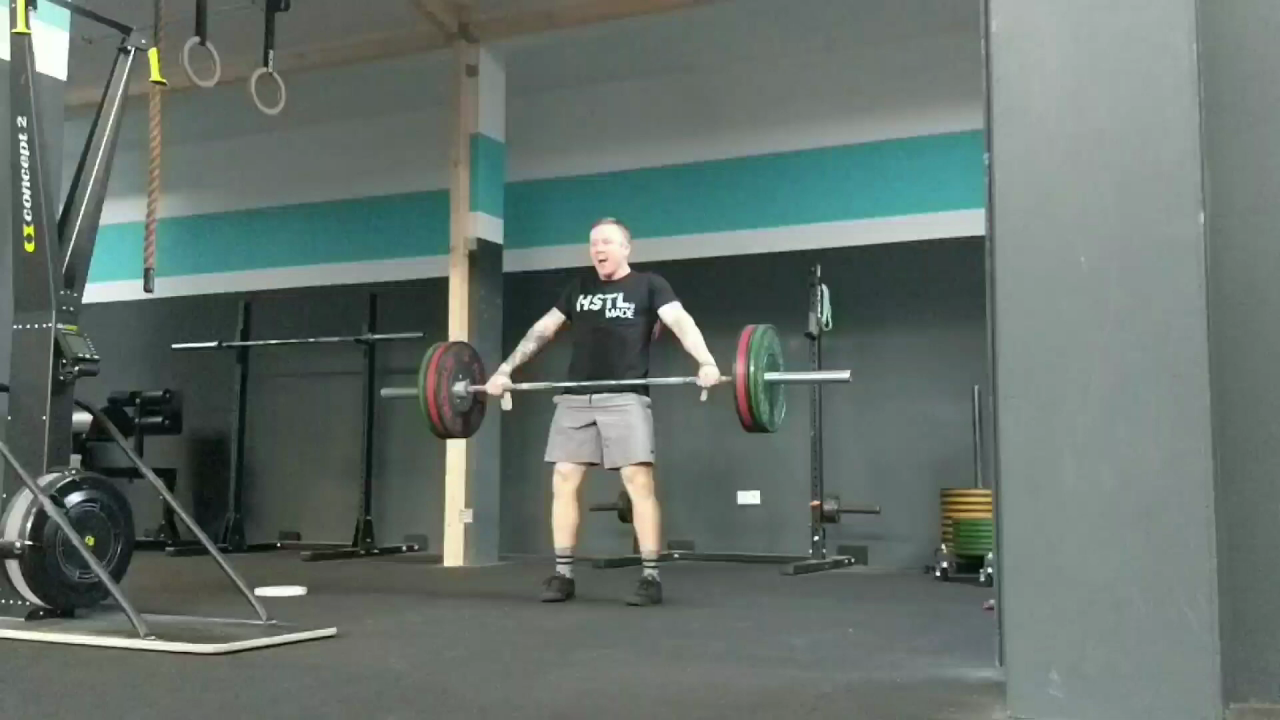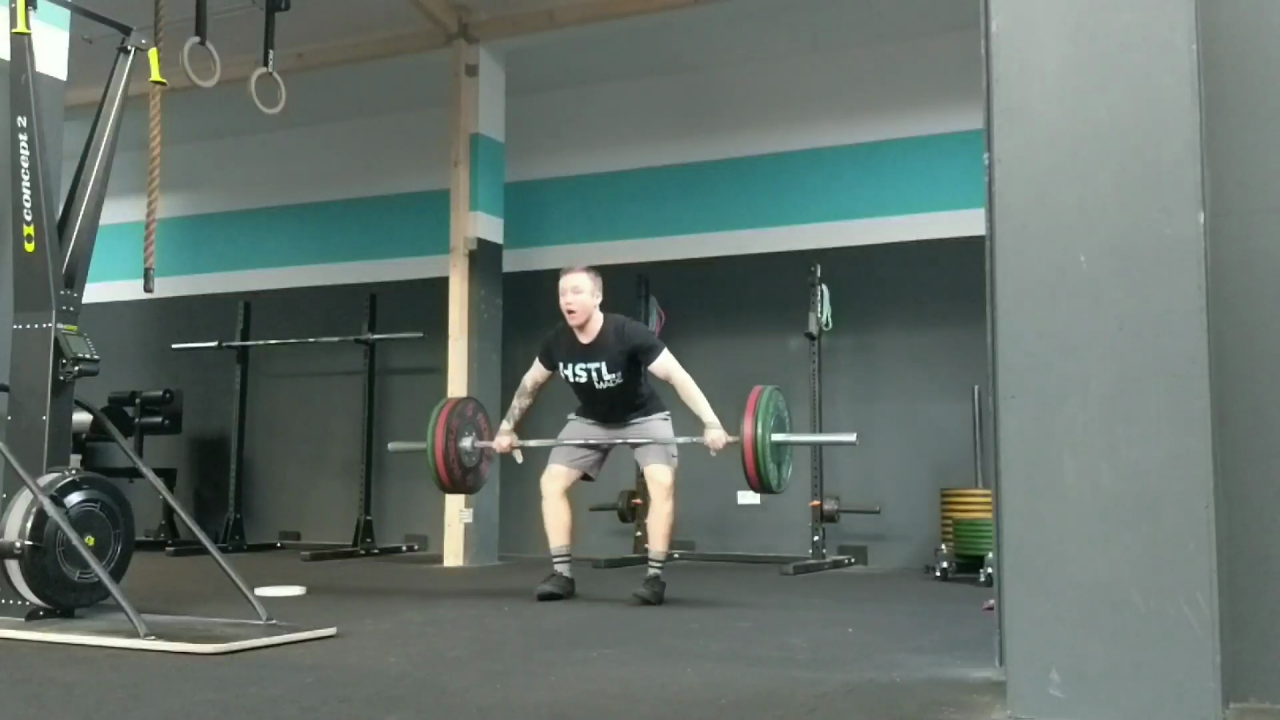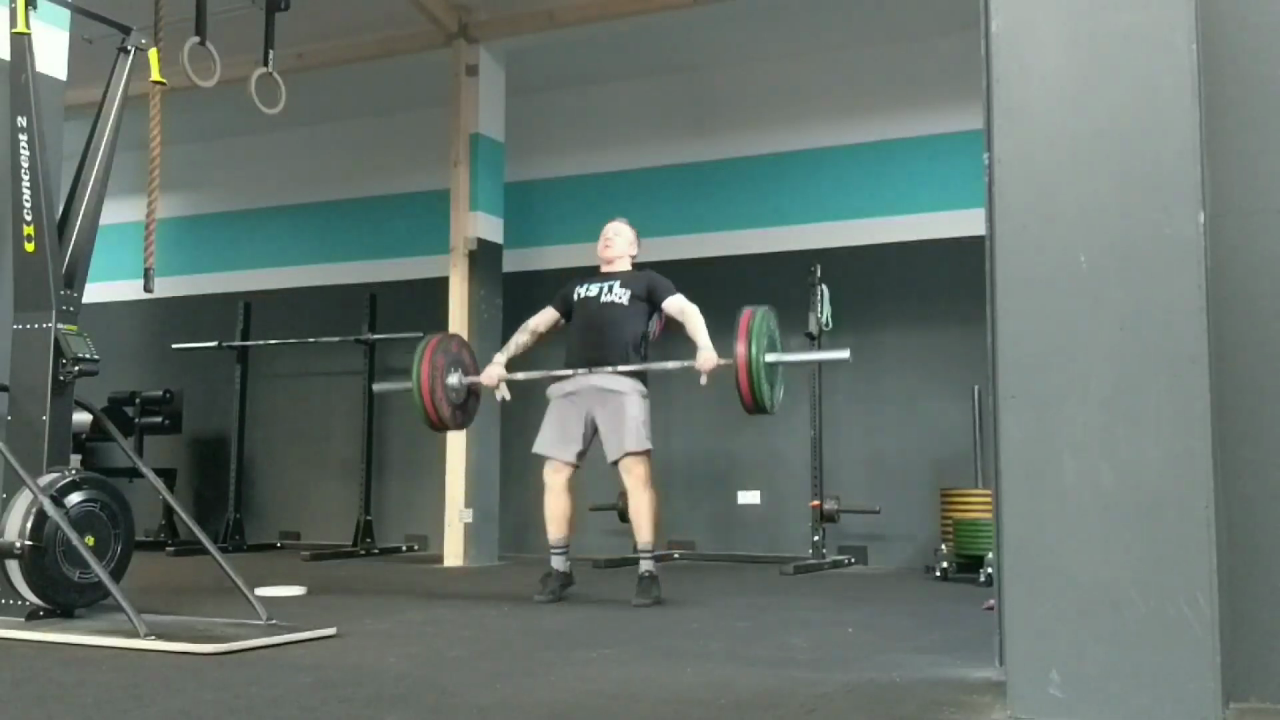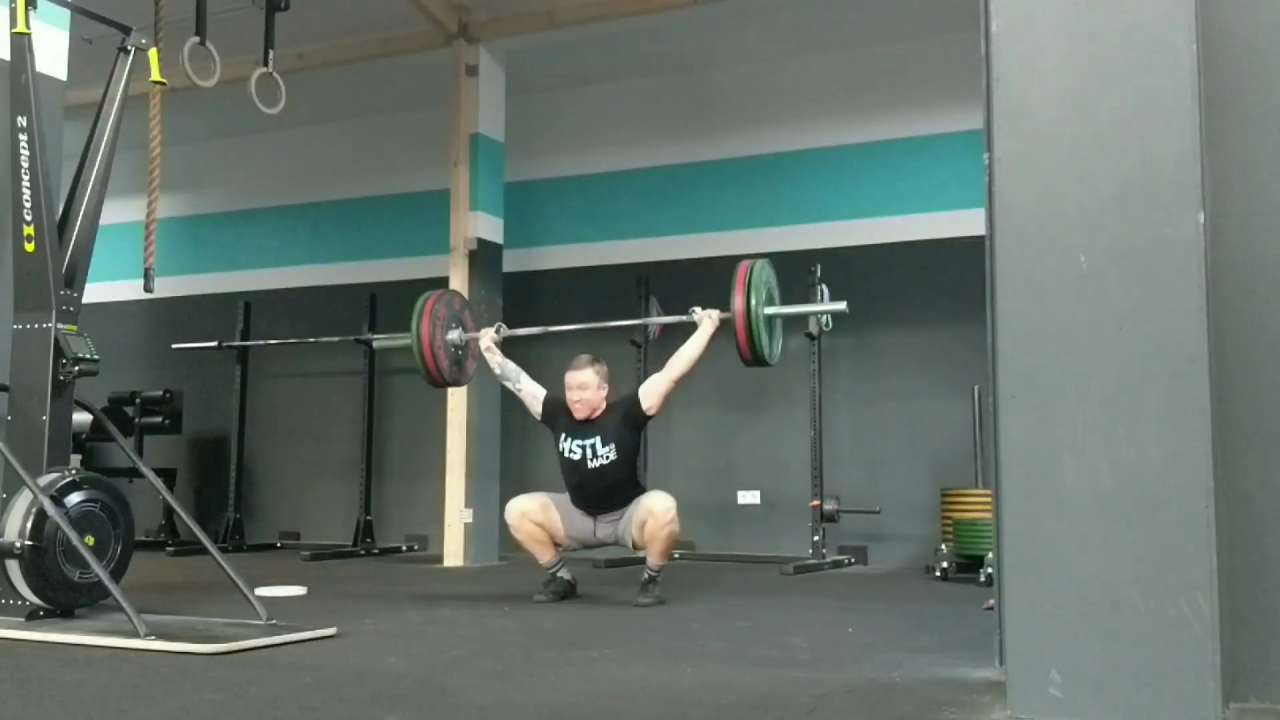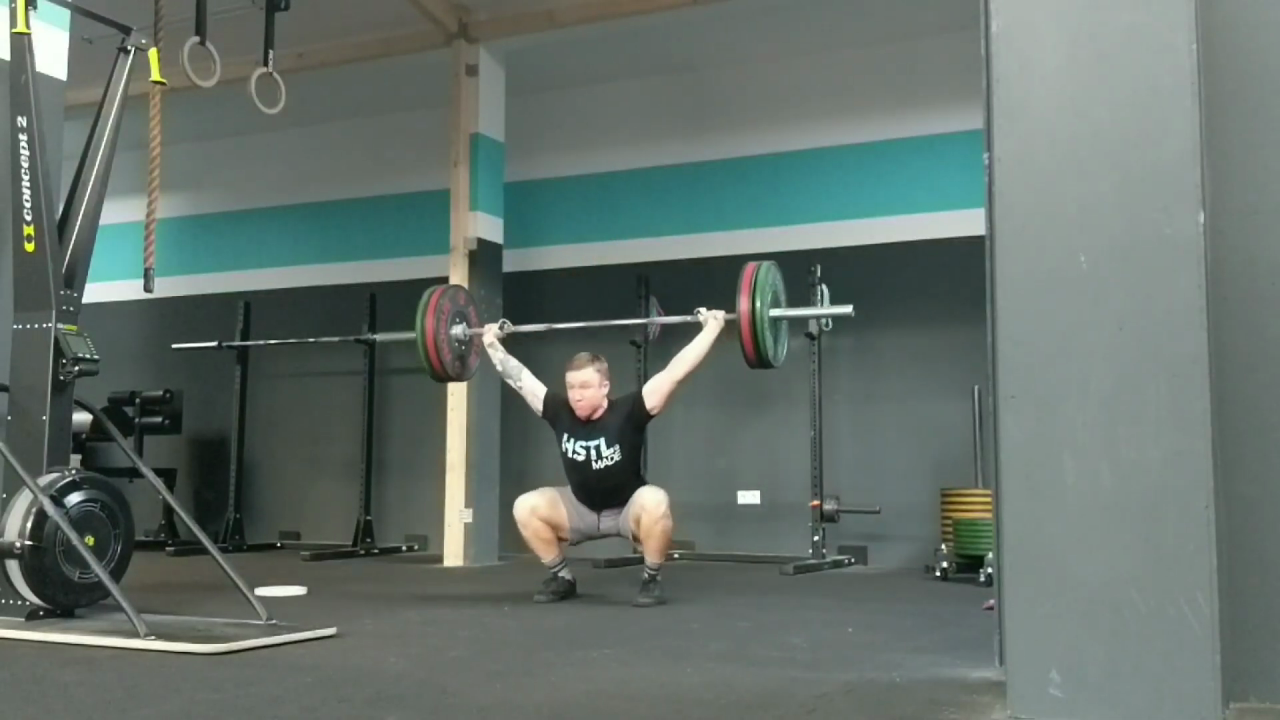
dt=0.7s
person 1, frame 1
left shoulder: (649, 285)
right shoulder: (578, 288)
left elbow: (681, 322)
right elbow: (542, 329)
left wrist: (706, 363)
right wrist: (505, 370)
left hip: (625, 398)
right hip: (575, 398)
left knee: (638, 482)
right knee: (563, 482)
left ankle: (650, 578)
right ankle: (563, 575)
person 1, frame 2
left shoulder: (628, 333)
right shoulder: (557, 341)
left elbow: (676, 376)
right elbow: (531, 382)
left wrist: (711, 424)
right wrist: (507, 427)
left hip: (642, 417)
right hip: (591, 420)
left knee: (662, 482)
right knee: (551, 483)
left ankle: (655, 576)
right ankle: (562, 573)
person 1, frame 3
left shoulder: (646, 281)
right shoulder: (578, 286)
left elbow: (686, 311)
right elbow: (537, 323)
left wrist: (705, 347)
right wrist: (500, 360)
left hip: (621, 387)
right hip: (570, 387)
left knee: (636, 477)
right knee: (554, 478)
left ankle: (647, 573)
right ankle: (559, 569)
person 1, frame 4
left shoulder: (626, 415)
right shoulder: (557, 414)
left elbow: (671, 373)
right elbow: (517, 380)
left wrist: (706, 327)
right wrist: (487, 346)
left hip: (627, 514)
right hip: (580, 515)
left knee: (663, 508)
right knee: (517, 511)
left ankle: (650, 581)
right ankle: (561, 577)
person 1, frame 5
left shoulder: (628, 413)
right shoulder: (559, 411)
left elbow: (675, 372)
right elbow: (519, 377)
left wrist: (711, 328)
right wrist: (491, 343)
left hip: (628, 505)
right hip: (582, 507)
left knee: (655, 503)
right knee: (525, 507)
left ankle: (651, 580)
right ankle: (561, 577)
